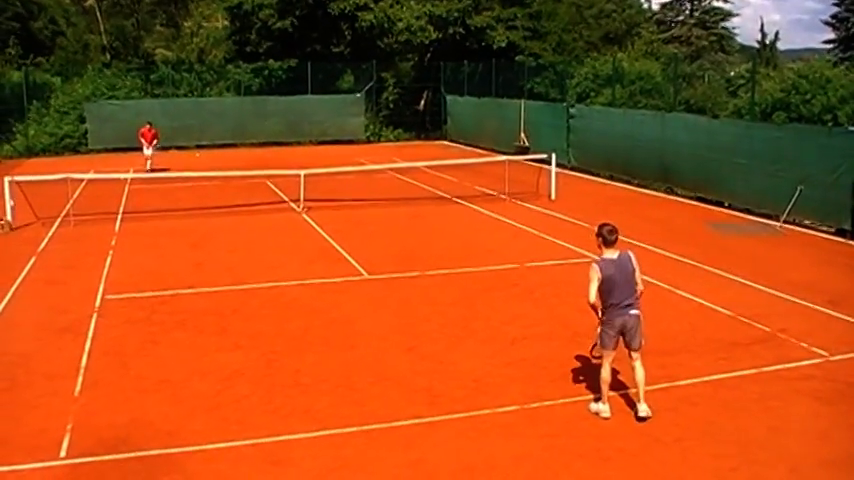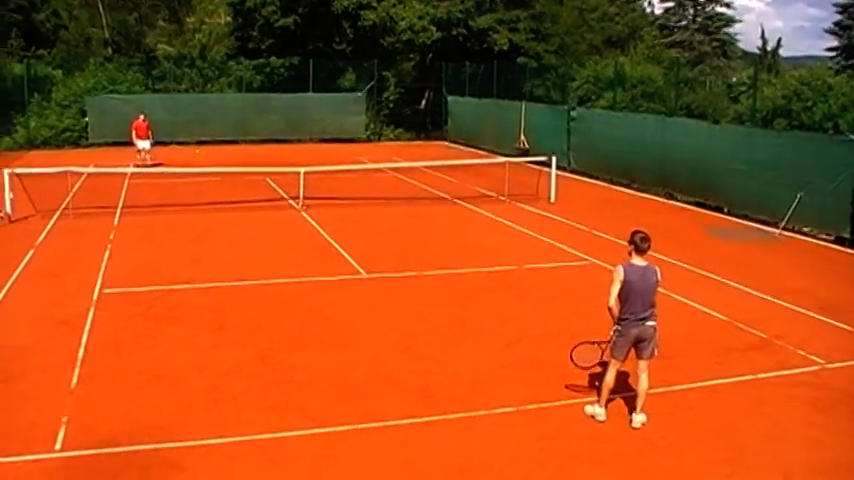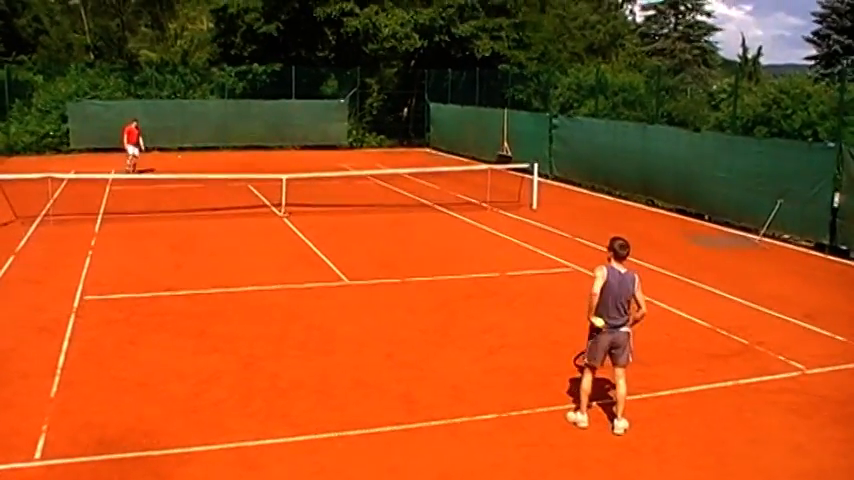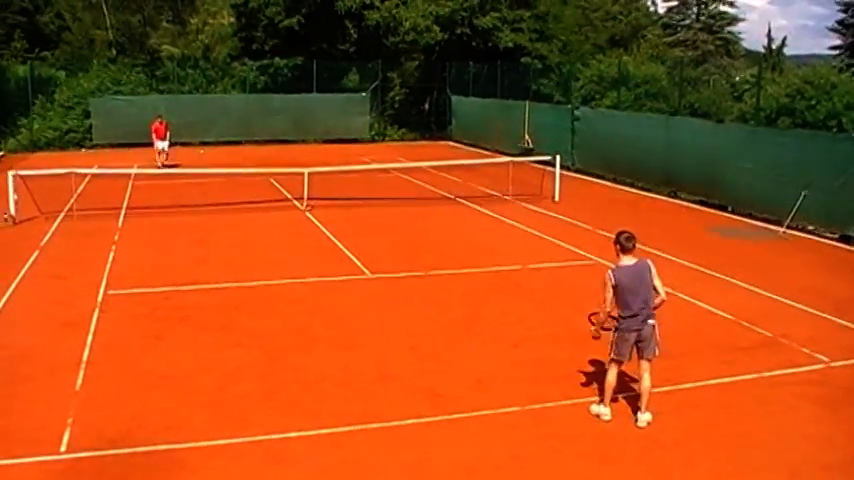
dt=0.7s
person 1, frame 1
left shoulder: (597, 267)
right shoulder: (630, 257)
left elbow: (592, 299)
right elbow: (640, 288)
left wrist: (599, 313)
left hip: (611, 318)
right hip: (633, 315)
left knee: (606, 362)
right knee: (636, 361)
left ankle: (603, 405)
right ankle: (642, 405)
person 1, frame 2
left shoulder: (621, 270)
right shoulder: (655, 272)
left elbow: (612, 303)
right elbow: (649, 299)
left wrist: (617, 323)
left hip: (627, 327)
right hip: (649, 327)
left knee: (613, 368)
right knee: (643, 371)
left ankle: (600, 408)
right ankle: (638, 415)
person 1, frame 3
left shoulder: (602, 271)
right shoulder: (634, 278)
left elbow: (595, 292)
right elbow: (642, 310)
left wrist: (591, 315)
left hip: (601, 332)
right hip: (622, 333)
left knee: (588, 372)
right knee: (620, 377)
left ankle: (582, 415)
right ankle: (620, 421)
person 1, frame 4
left shoulder: (612, 274)
right shoulder: (648, 265)
left elbow: (607, 308)
right elbow: (662, 297)
left wrist: (597, 326)
left hip: (626, 328)
right hip: (647, 325)
left knee: (614, 367)
right knee: (645, 371)
left ankle: (605, 407)
right ankle: (643, 414)
